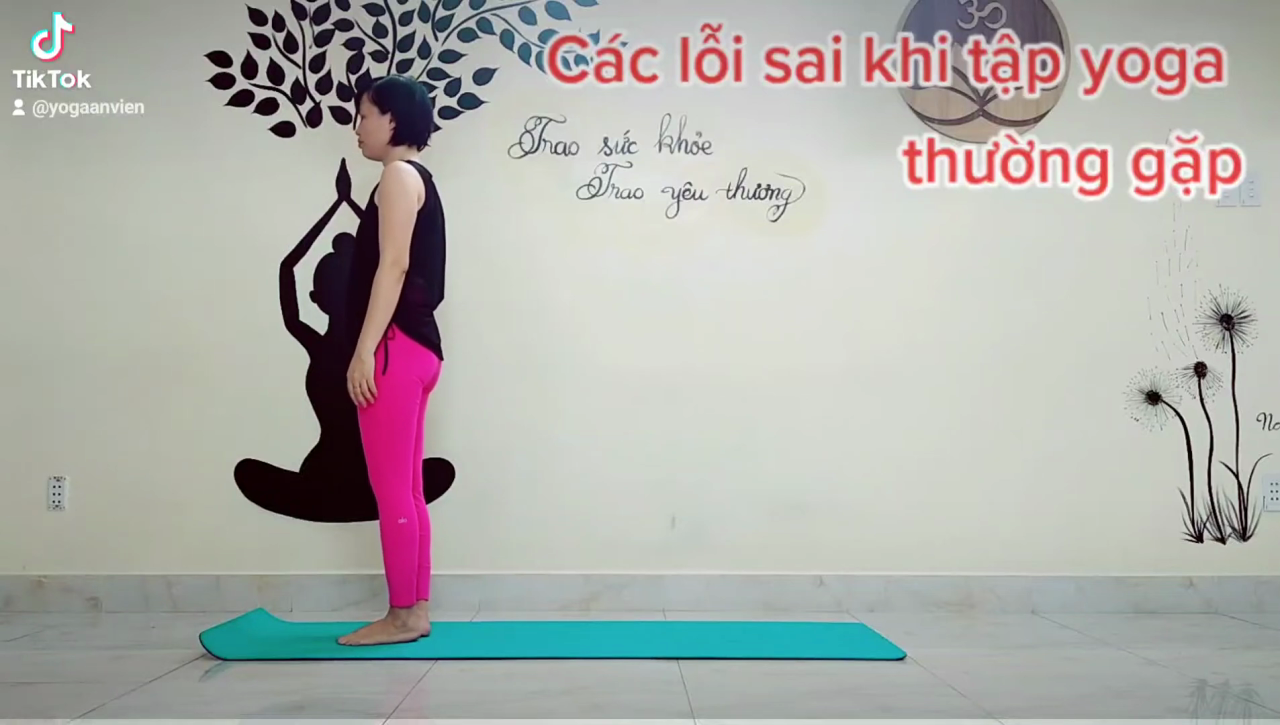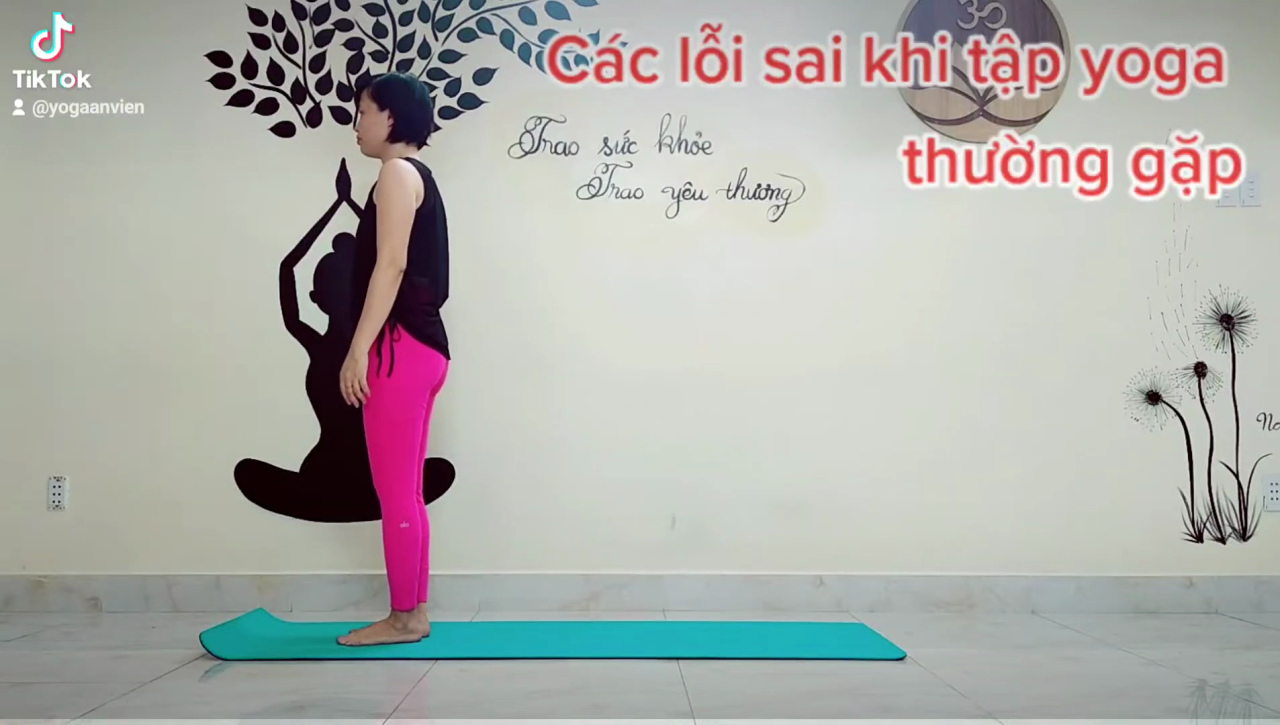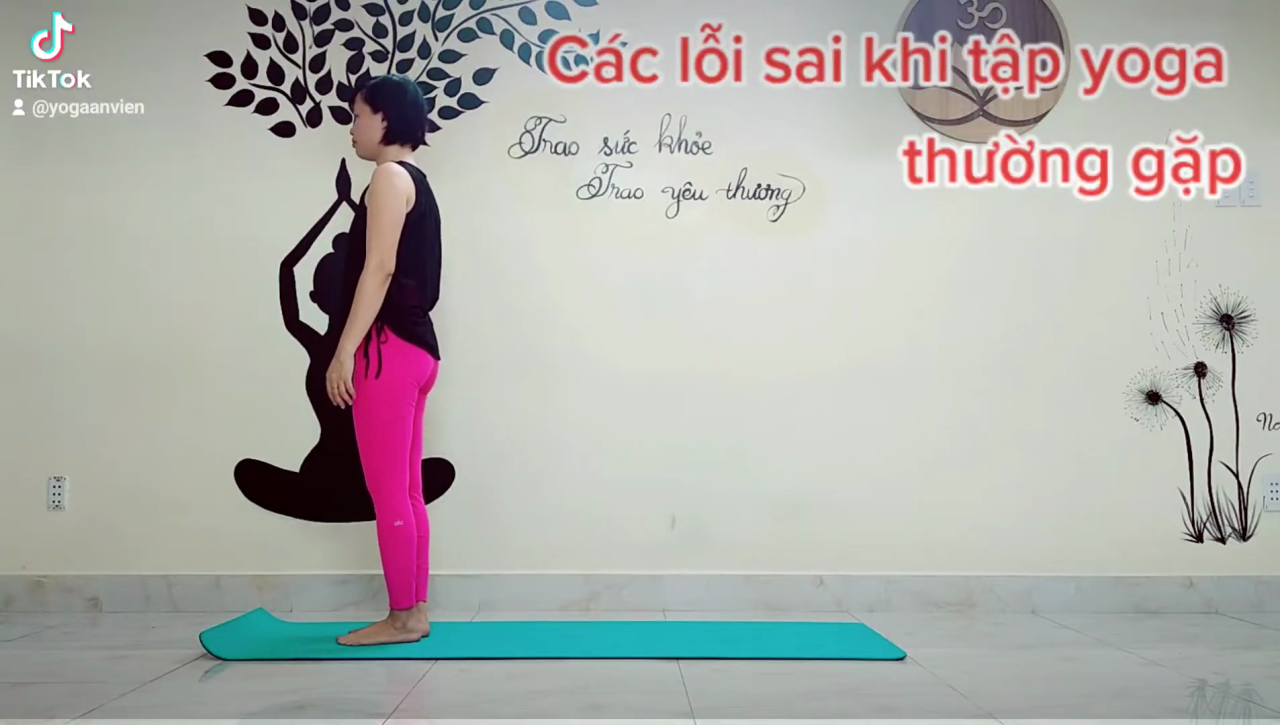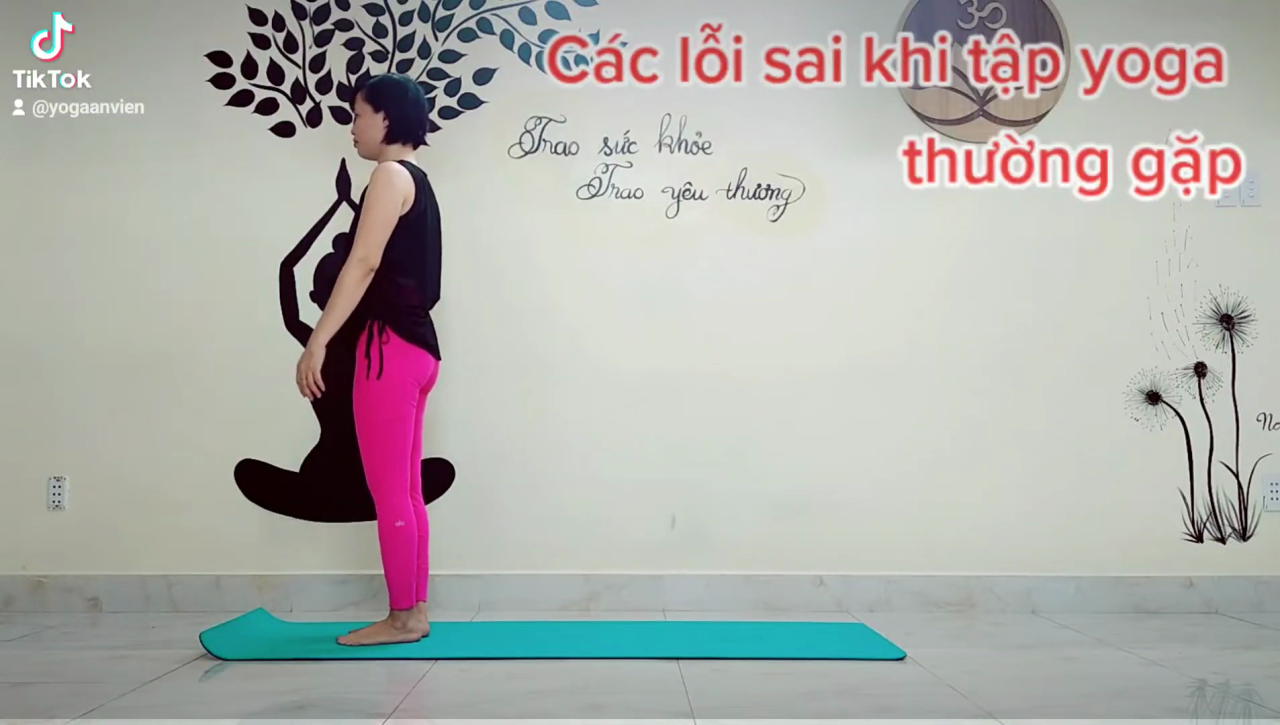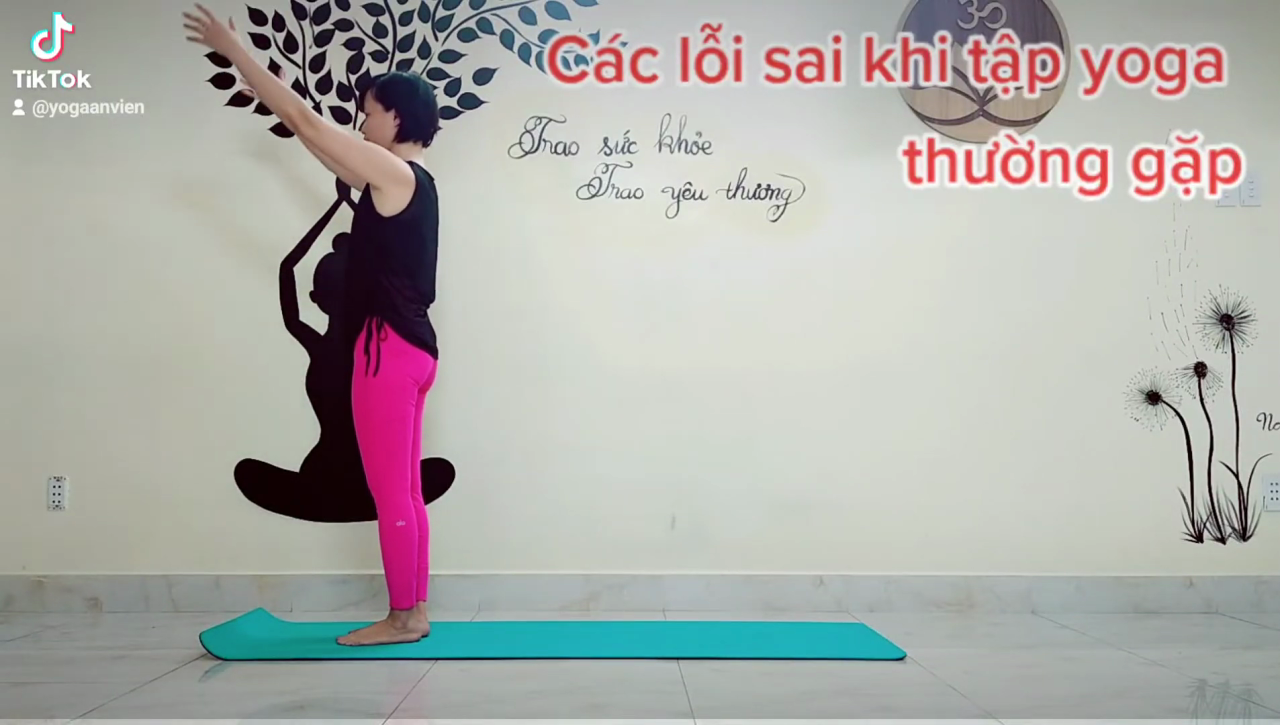
dt=1s
person 1, frame 1
left shoulder: (399, 175)
right shoulder: (416, 179)
left elbow: (393, 267)
left wrist: (364, 351)
left hip: (396, 347)
right hip: (412, 347)
left knee: (391, 489)
right knee: (405, 489)
left ankle: (403, 614)
right ankle: (415, 610)
person 1, frame 2
left shoulder: (397, 173)
right shoulder: (418, 177)
left elbow: (390, 266)
left wrist: (358, 350)
left hip: (400, 346)
right hip: (418, 346)
left knee: (395, 493)
right knee: (405, 492)
left ankle: (404, 617)
right ankle: (413, 611)
person 1, frame 3
left shoulder: (391, 176)
right shoulder: (414, 180)
left elbow: (378, 269)
left wrist: (345, 351)
left hip: (389, 347)
right hip: (412, 345)
left knee: (388, 493)
right knee: (406, 492)
left ankle: (402, 616)
right ankle: (413, 611)
person 1, frame 4
left shoulder: (390, 175)
right shoulder: (413, 181)
left elbow: (363, 263)
left wrist: (317, 342)
left hip: (390, 346)
right hip: (411, 345)
left knee: (389, 493)
right knee: (404, 491)
left ankle: (402, 617)
right ankle: (412, 610)
person 1, frame 5
left shoulder: (392, 172)
right shoulder: (404, 181)
left elbow: (305, 119)
right elbow: (317, 134)
right wrist: (253, 75)
left hip: (388, 346)
right hip: (406, 344)
left knee: (390, 493)
right knee: (402, 491)
left ankle: (404, 615)
right ankle: (409, 610)
